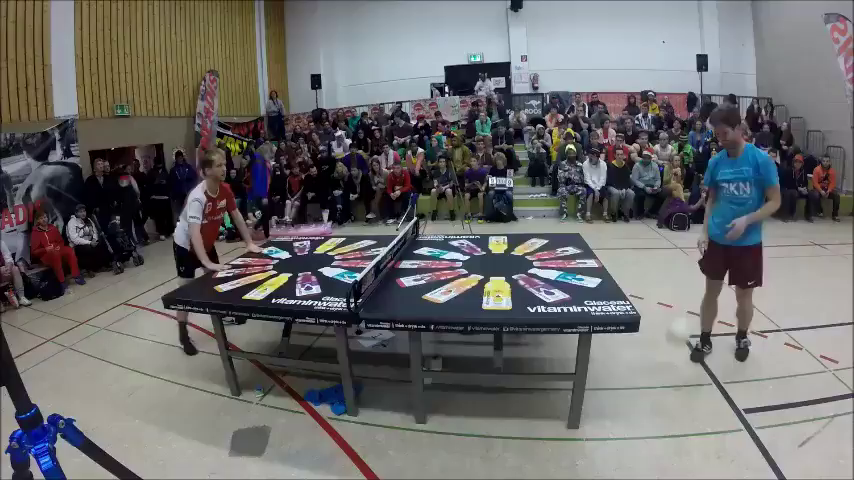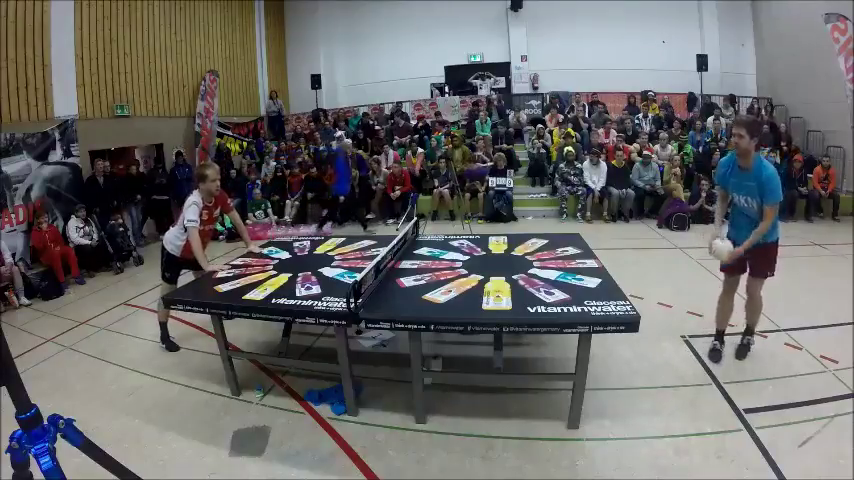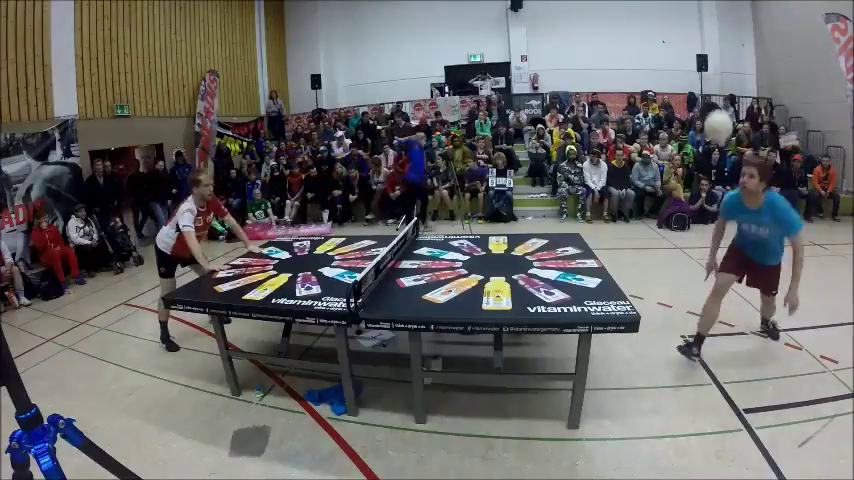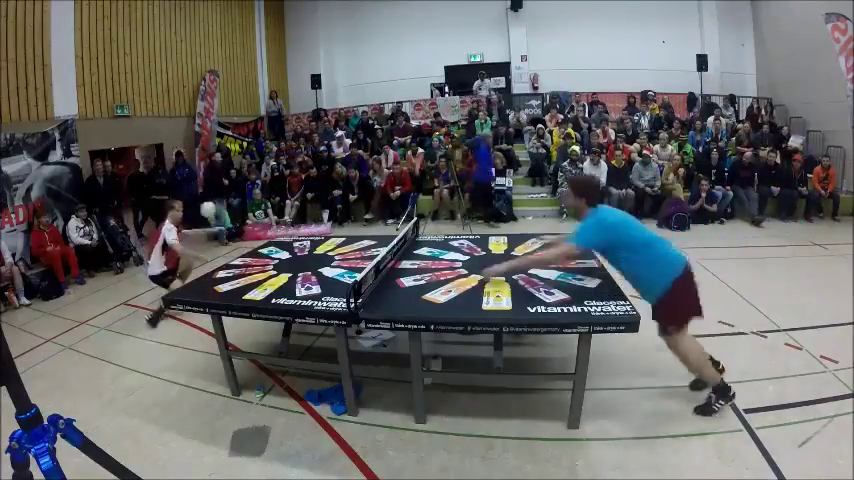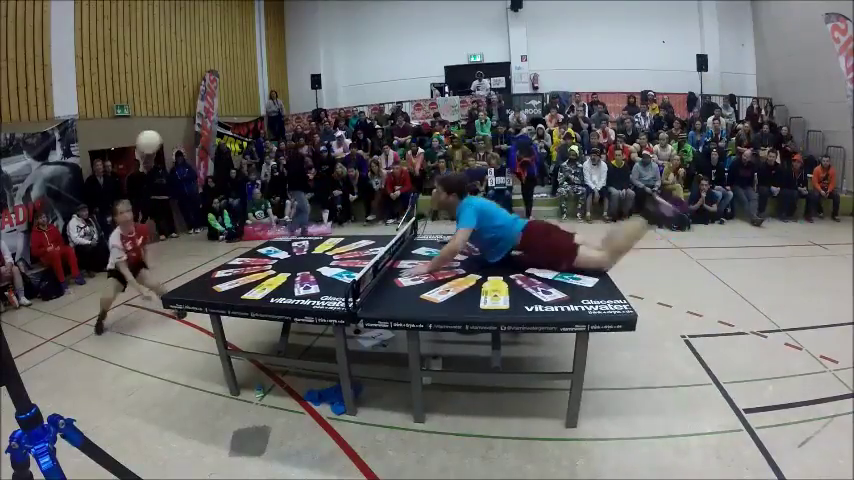
dt=1s
person 1, frame 1
left shoulder: (761, 160)
right shoulder: (716, 162)
left elbow: (774, 202)
left wrist: (747, 220)
right wrist: (705, 230)
left hip: (747, 242)
right hip: (717, 240)
left knee: (743, 295)
right knee: (711, 291)
left ankle: (742, 337)
right ankle: (705, 339)
person 1, frame 2
left shoulder: (768, 175)
right shoulder: (725, 165)
left elbow: (768, 220)
left wrist: (744, 249)
right wrist: (717, 229)
left hip: (764, 240)
right hip: (735, 236)
left knee: (753, 289)
right knee: (729, 287)
left ankle: (748, 334)
right ankle: (719, 338)
person 1, frame 3
left shoulder: (779, 206)
right shoulder: (732, 199)
left elbow: (797, 246)
right elbow: (720, 225)
left wrist: (794, 288)
right wrist: (712, 256)
left hip: (769, 256)
right hip: (742, 248)
left knee: (767, 301)
right knee: (717, 290)
left ankle: (766, 322)
right ankle: (697, 343)
person 1, frame 4
left shoulder: (595, 222)
right shoulder: (601, 213)
left elbow: (557, 255)
left wrist: (506, 267)
right wrist: (558, 240)
left hip: (670, 275)
right hip: (666, 273)
left knee: (676, 339)
right knee: (671, 335)
left ankle: (721, 391)
right ankle: (712, 366)
person 1, frame 5
left shoulder: (467, 209)
right shoulder: (470, 203)
left elbow: (456, 246)
left wrist: (428, 267)
left hip: (535, 240)
right hip: (534, 234)
left knee: (603, 261)
right knee: (600, 250)
left ankle: (648, 219)
right ankle: (642, 219)
person 2, frame 1
left shoulder: (225, 189)
right shoulder: (197, 197)
left elbow: (236, 216)
right elbow: (194, 231)
left wrist: (250, 243)
right wrist: (206, 263)
left hip: (206, 242)
right hip: (185, 243)
right ankle: (183, 334)
person 2, frame 2
left shoulder: (220, 196)
right shoulder: (194, 203)
left elbow: (235, 219)
right elbow: (193, 235)
left wrist: (249, 244)
right wrist: (206, 265)
left hip: (194, 250)
right hip: (175, 249)
right knee: (169, 291)
right ankle: (164, 335)
person 2, frame 3
left shoulder: (212, 202)
right shoulder: (187, 209)
left elbow: (231, 222)
right elbow: (191, 241)
left wrist: (249, 244)
right wrist: (208, 265)
left hip: (188, 249)
right hip: (166, 249)
right knee: (168, 292)
right ankle: (164, 335)
person 2, frame 4
left shoulder: (170, 225)
right shoulder: (169, 228)
right elbow: (179, 250)
right wrist: (198, 255)
left hip: (166, 265)
right hip: (159, 271)
left knee: (190, 261)
left ankle: (180, 287)
right ankle: (155, 315)
person 2, frame 5
left shoulder: (141, 229)
right shoulder: (115, 239)
right elbow: (122, 266)
left wrist: (147, 262)
right wrist: (139, 289)
left hip: (135, 264)
right hip: (117, 269)
left knee: (154, 285)
right knee: (107, 297)
right ankle: (101, 319)
